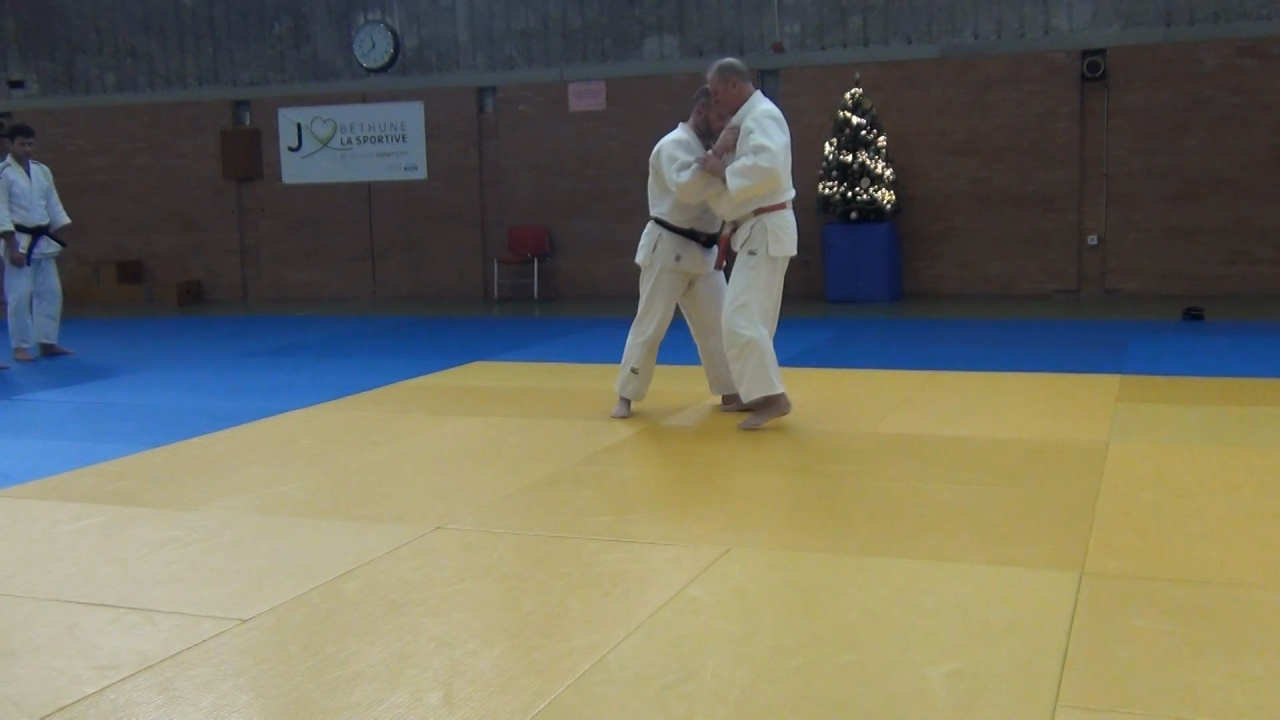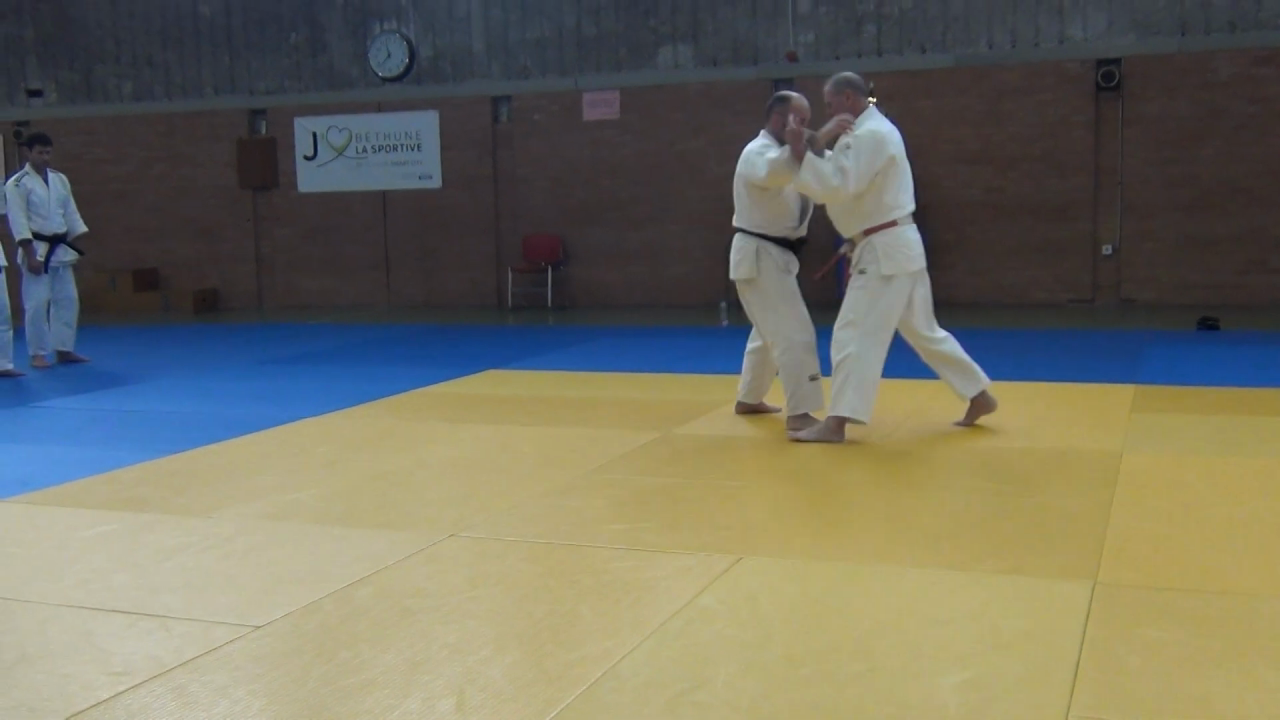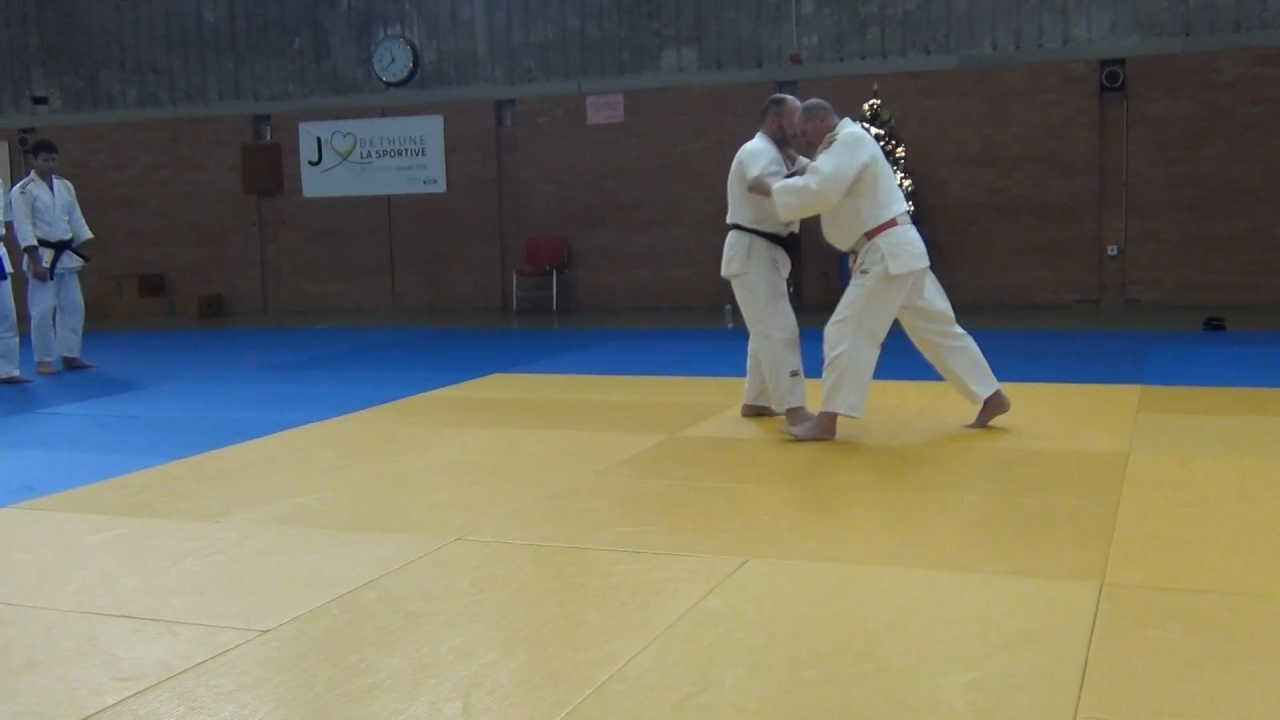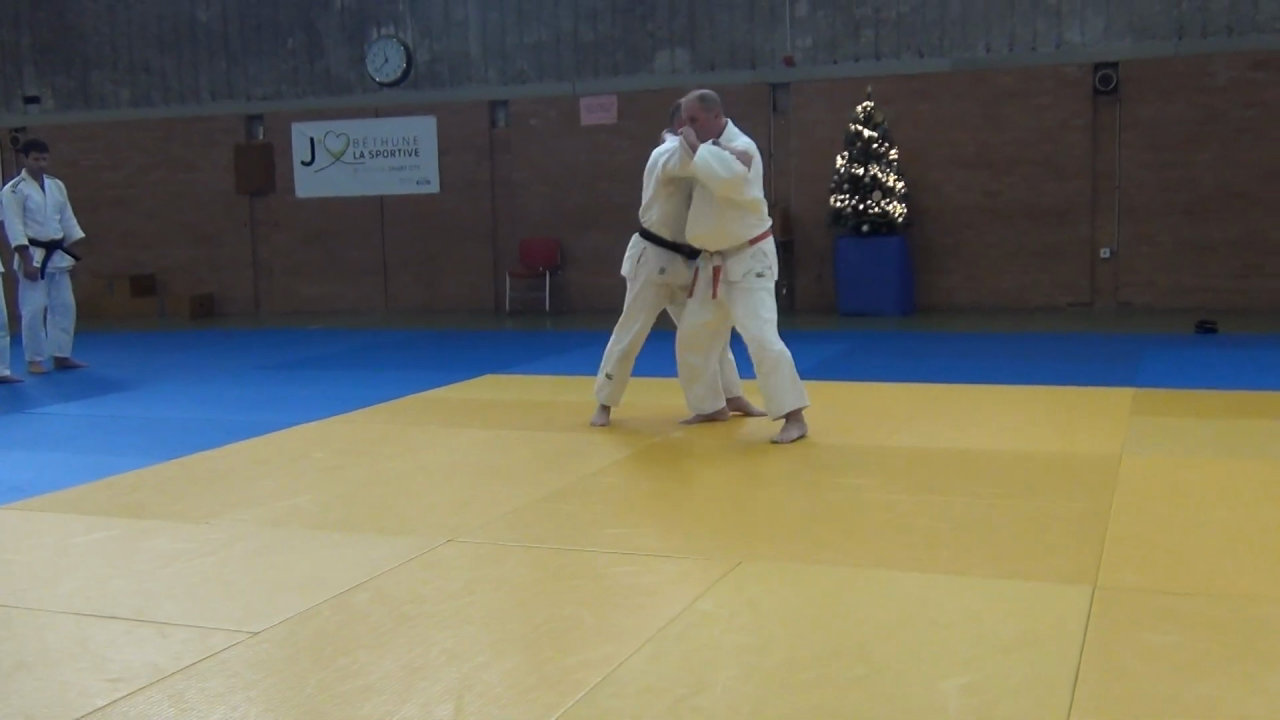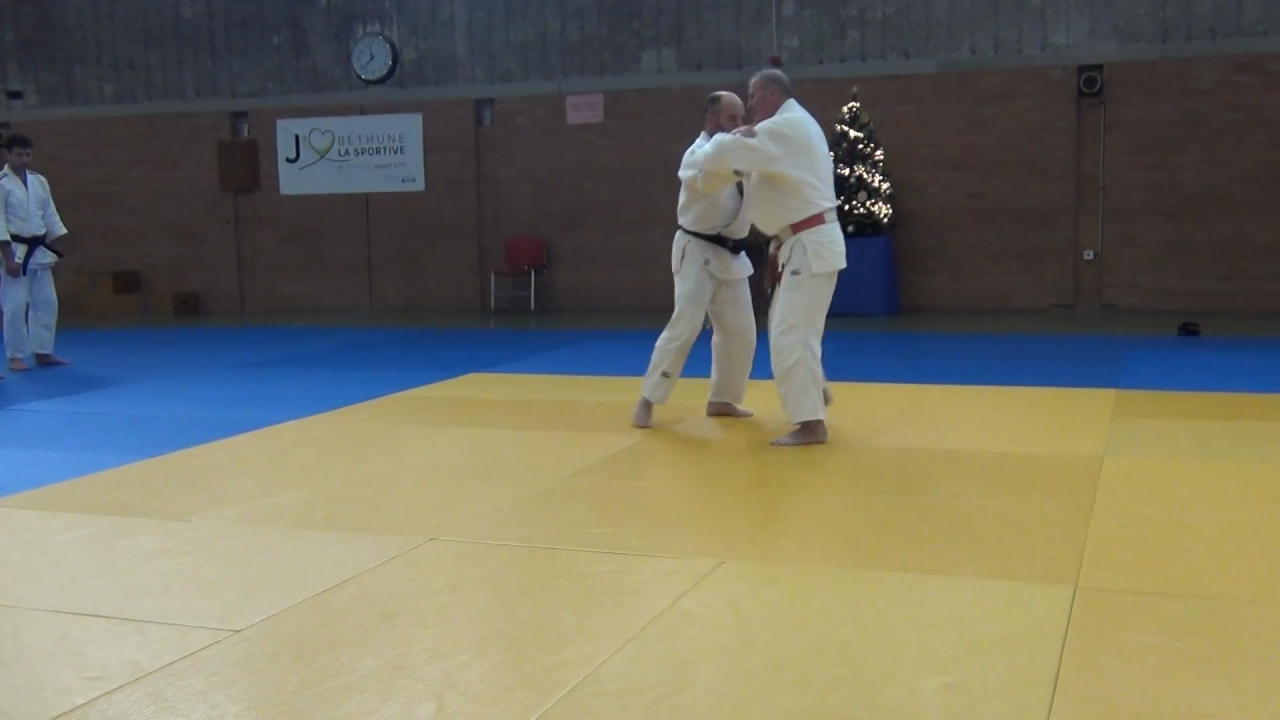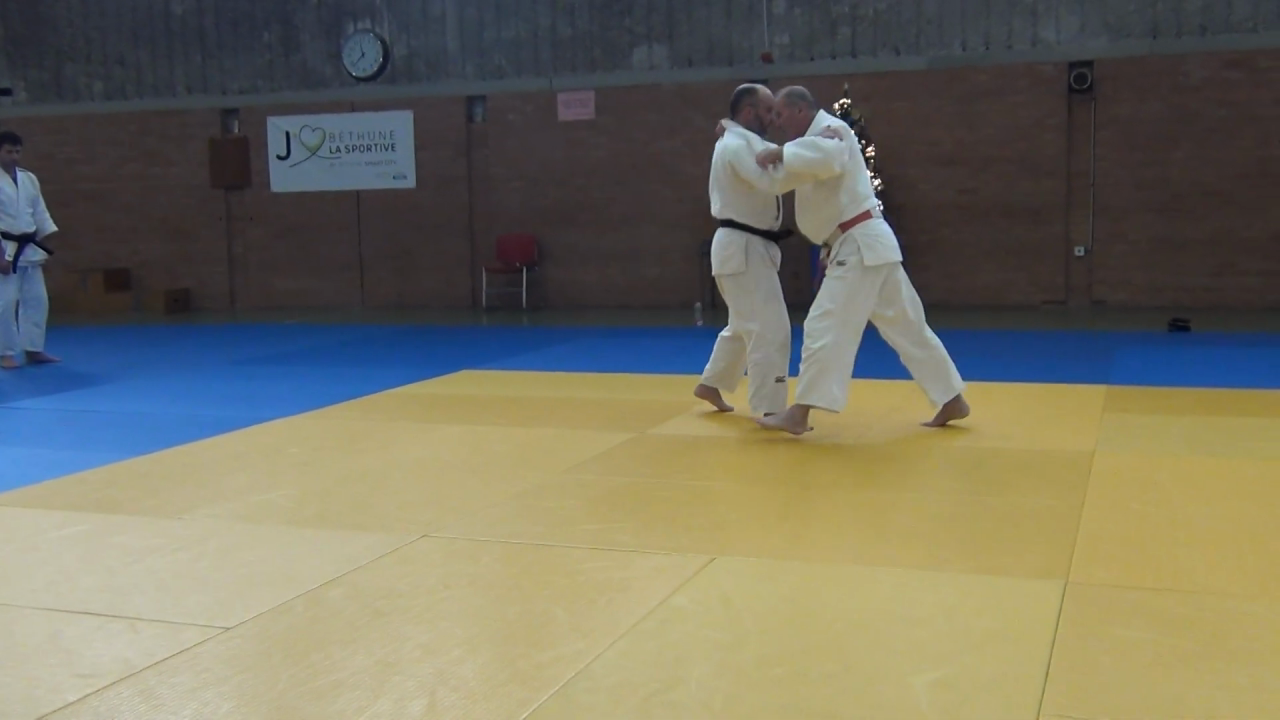
dt=0.7s
person 1, frame 1
left shoulder: (763, 116)
right shoulder: (753, 117)
left elbow: (767, 167)
left wrist: (721, 171)
left hip: (765, 230)
right hip: (758, 228)
left knee: (740, 318)
right knee: (752, 318)
left ankle: (773, 397)
right ankle: (760, 394)
person 1, frame 2
left shoulder: (869, 134)
right shoulder: (874, 131)
left elbow: (839, 185)
right elbow: (842, 175)
left wrist: (801, 153)
left hip: (886, 250)
right hip: (898, 246)
left knee: (855, 334)
right knee: (922, 331)
left ankle: (835, 422)
right ankle: (981, 394)
person 1, frame 3
left shoulder: (847, 141)
right shoulder: (848, 143)
left elbow: (818, 191)
right elbow: (823, 179)
left wrist: (771, 188)
left hip: (886, 252)
right hip: (899, 249)
left knee: (847, 332)
right knee: (937, 328)
left ankle: (826, 421)
right ankle: (992, 397)
person 1, frame 4
left shoulder: (740, 146)
right shoulder: (711, 144)
left elbow: (731, 180)
left wrist: (697, 145)
left hip: (750, 260)
right hip: (715, 264)
left knee: (762, 338)
right knee: (691, 338)
left ankle: (793, 416)
right ankle: (710, 407)
person 1, frame 5
left shoulder: (784, 125)
right shoulder: (798, 125)
left elbow: (726, 151)
left wrist: (703, 155)
left hip: (809, 245)
right hip: (809, 241)
left knee: (792, 335)
right knee: (787, 327)
left ankle: (811, 424)
right ankle: (814, 391)
person 1, frame 6
left shoulder: (830, 129)
right shoulder: (822, 134)
left elbow: (825, 157)
left wrist: (778, 154)
left hip: (861, 244)
right hip: (872, 242)
left knee: (826, 326)
right knee: (907, 326)
left ankle: (799, 414)
right ankle: (953, 401)
person 2, frame 1
left shoulder: (708, 147)
right shoulder: (674, 145)
right elbow: (687, 187)
left hip: (702, 249)
right hip: (668, 247)
left knee: (717, 322)
right knee: (650, 326)
left ankle: (730, 392)
right ankle: (626, 395)
person 2, frame 2
left shoulder: (788, 152)
right shoulder: (759, 153)
right elbow: (774, 173)
right wrist: (815, 139)
left hip: (768, 254)
right hip: (759, 255)
left knee: (769, 332)
right knee: (793, 332)
left ankle: (749, 399)
right ankle: (802, 412)
person 2, frame 3
left shoulder: (775, 154)
right shoulder: (758, 152)
left hip: (763, 252)
right hip: (752, 251)
left knee: (767, 329)
right knee: (778, 328)
left ankle: (757, 401)
right ankle: (794, 409)
person 2, frame 4
left shoulder: (681, 153)
right shoulder: (668, 154)
right elbow: (691, 156)
left hip: (682, 260)
right hip: (652, 258)
right knee: (630, 333)
left ankle: (732, 396)
right ankle: (605, 403)
person 2, frame 5
right shoulder: (698, 154)
right elbow: (706, 178)
left hip: (731, 255)
right hip: (697, 251)
left knee: (739, 332)
right knee: (683, 328)
left ankle: (721, 399)
right ankle: (647, 400)
person 2, frame 6
left shoulder: (734, 141)
right shoulder: (741, 144)
right elbow: (775, 179)
left hip: (744, 246)
right hip: (744, 248)
left knee: (744, 325)
right knee: (771, 329)
left ankle: (712, 384)
right ankle: (772, 409)
person 3, frame 1
left shoulder: (42, 170)
left elbow: (53, 205)
left wrist: (62, 237)
left hip: (43, 241)
left knee: (50, 292)
right knee: (20, 295)
left ankle: (48, 342)
right ankle: (21, 346)
person 3, frame 2
left shoulder: (60, 179)
right shoulder: (18, 184)
left elbow: (71, 214)
right elbow: (18, 222)
left wrist: (78, 246)
right wrist: (31, 255)
left hip: (60, 249)
right hip: (36, 249)
left knee: (67, 300)
right knee: (37, 303)
left ankle: (64, 349)
right ankle: (38, 353)
person 3, frame 3
left shoulder: (65, 186)
right shoulder: (23, 190)
left elbow: (76, 220)
right elbow: (24, 229)
left wrist: (81, 253)
right wrist: (36, 262)
left hip: (66, 256)
right hip: (42, 256)
left knee: (73, 306)
right knee: (43, 309)
left ankle: (70, 356)
right ankle: (44, 360)
person 3, frame 4
left shoulder: (56, 185)
left elbow: (68, 220)
left wrist: (73, 252)
right wrist: (27, 261)
left hip: (57, 255)
right hip: (33, 256)
left knee: (64, 306)
right knee: (34, 309)
left ankle: (62, 356)
right ankle: (35, 359)
person 3, frame 5
left shoulder: (39, 181)
left elbow: (50, 216)
left wrist: (57, 248)
left hip: (39, 251)
left knee: (46, 302)
left ankle: (43, 352)
person 3, frame 6
left shoulder: (29, 178)
left elbow: (40, 212)
left wrist: (47, 244)
left hip: (29, 249)
left knee: (37, 300)
left ankle: (33, 350)
